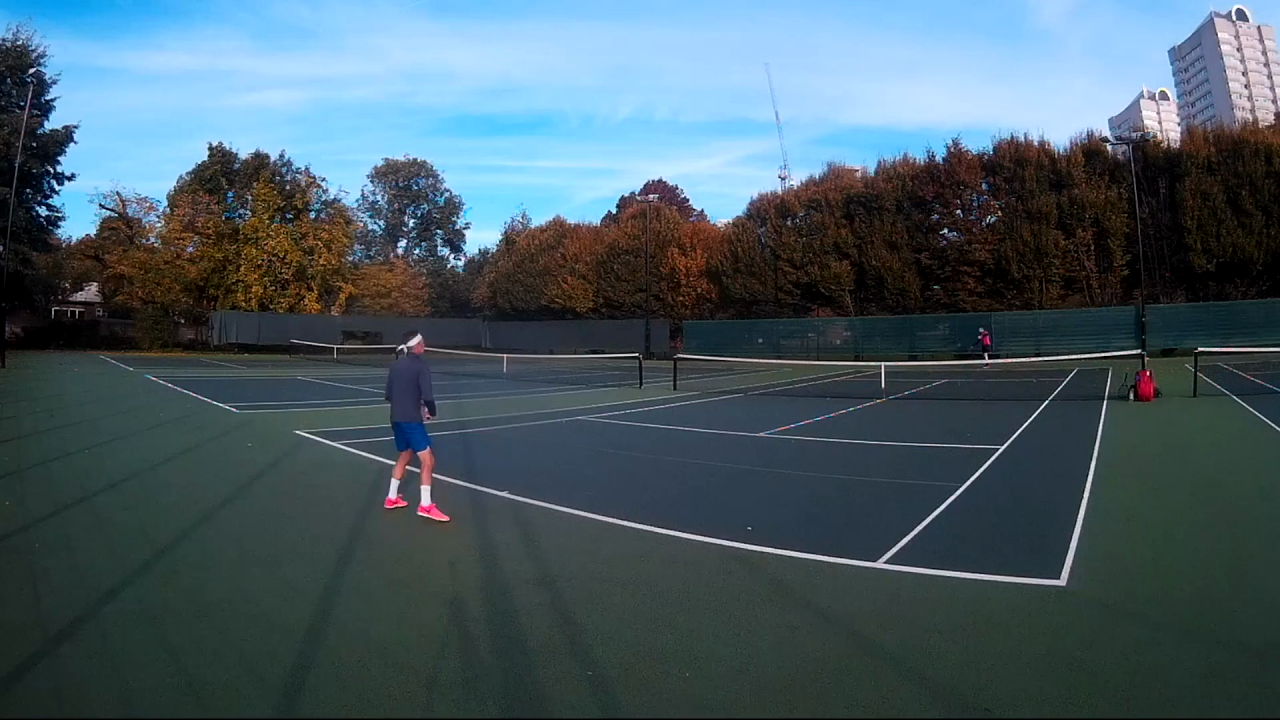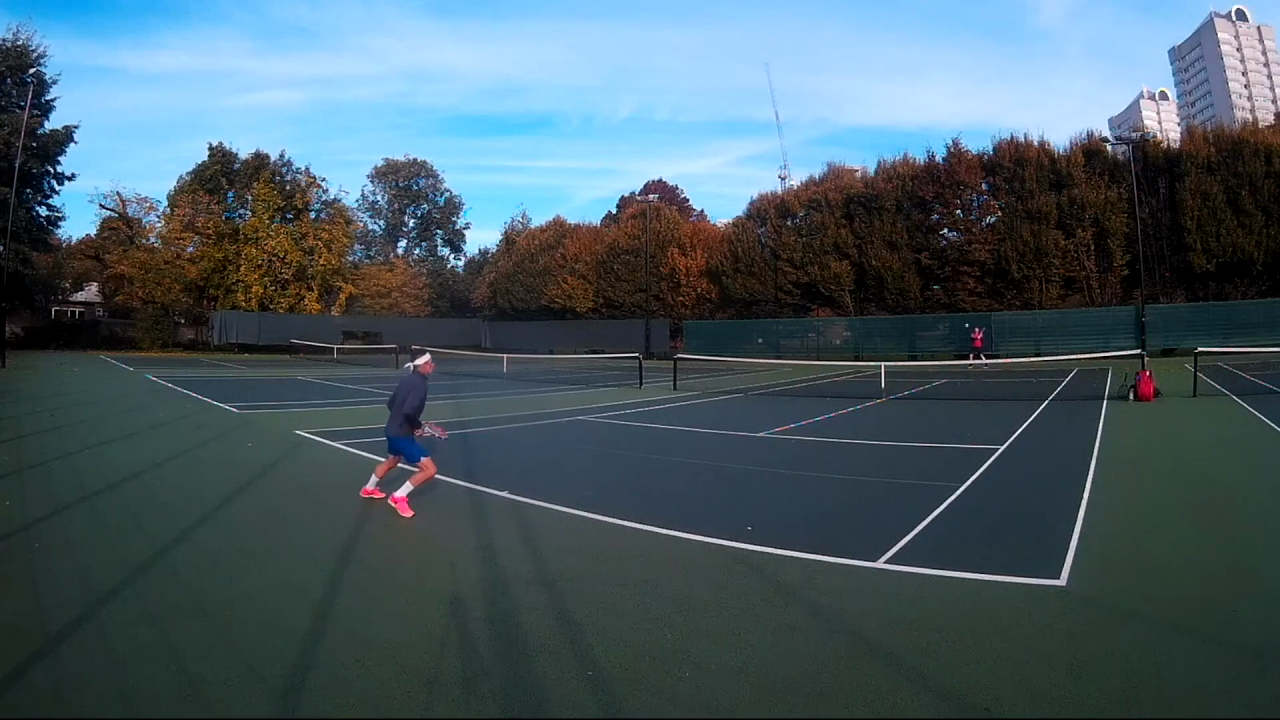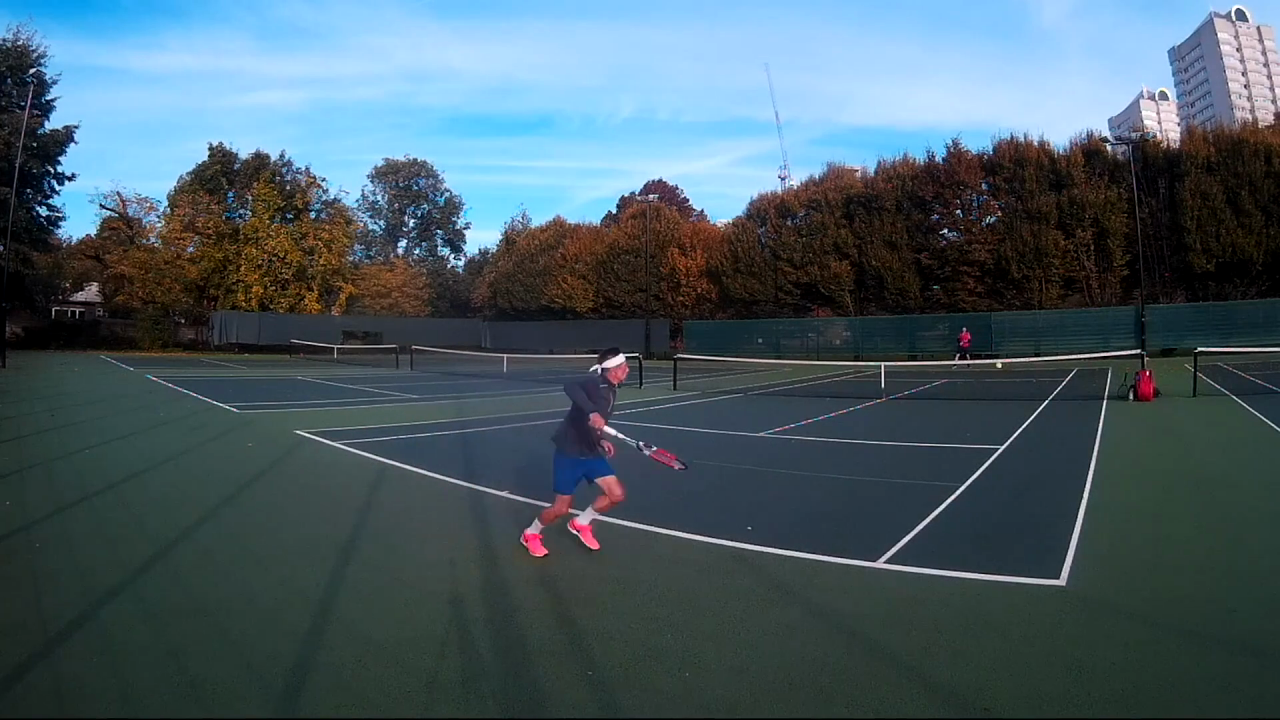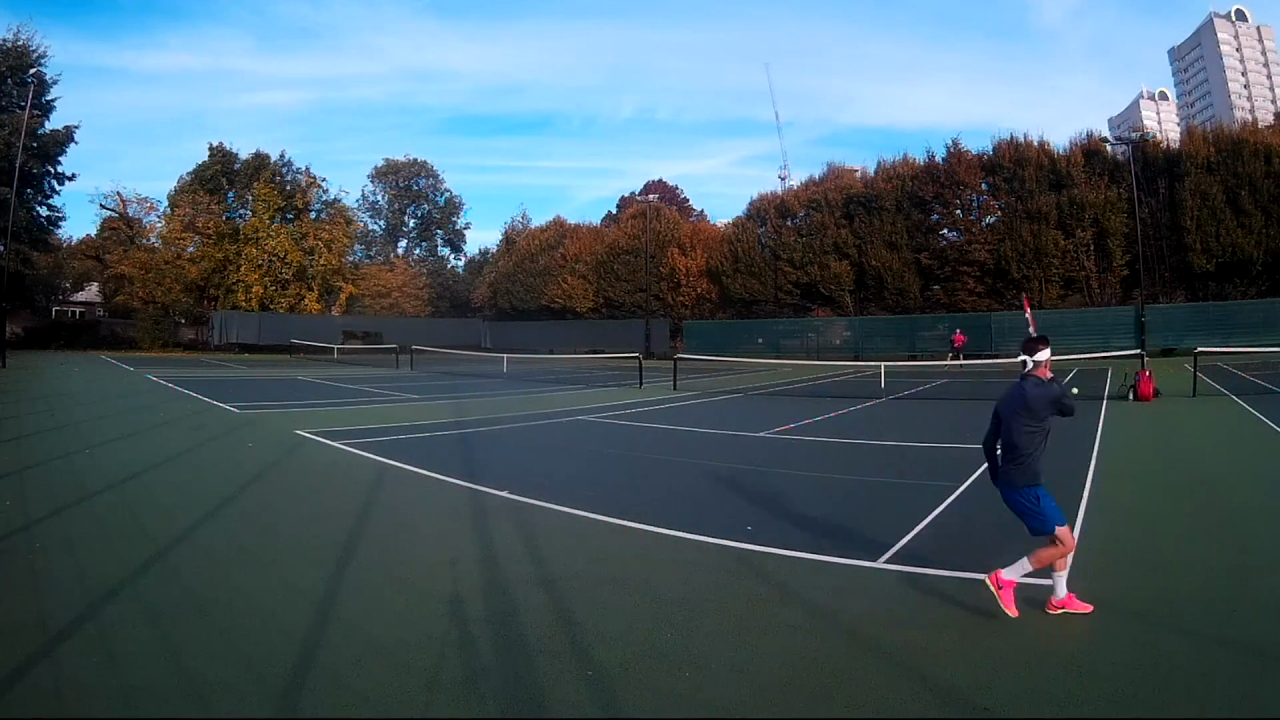
dt=0.7s
person 1, frame 1
left shoulder: (396, 366)
right shoulder: (420, 365)
left elbow: (388, 395)
right elbow: (427, 395)
right wrist: (431, 412)
left hip: (396, 419)
right hip: (412, 420)
left knee: (404, 458)
right knee: (428, 461)
left ankle: (392, 497)
right ankle: (426, 505)
person 1, frame 2
left shoulder: (408, 379)
right shoulder: (420, 384)
left elbow: (391, 403)
right elbow: (408, 411)
right wrist: (417, 426)
left hip: (393, 431)
right hip: (401, 435)
left knee: (392, 461)
right knee: (430, 469)
left ankle: (369, 489)
right ankle: (399, 497)
person 1, frame 3
left shoulder: (611, 391)
right shoulder: (594, 383)
right elbow: (571, 386)
left wrist: (602, 440)
right wrist: (591, 413)
left hip: (591, 453)
right hip: (569, 453)
left knee: (617, 495)
right knee: (561, 508)
left ankle: (581, 524)
right ankle: (531, 535)
person 1, frame 4
left shoulder: (1008, 395)
right shoulder: (1047, 393)
left elbow: (989, 444)
right elbow: (1070, 409)
left wrist: (999, 479)
left hip: (1011, 483)
right hip: (1025, 488)
left knee: (1062, 537)
right knee: (1064, 545)
left ankle: (1060, 598)
right ankle: (1004, 578)
